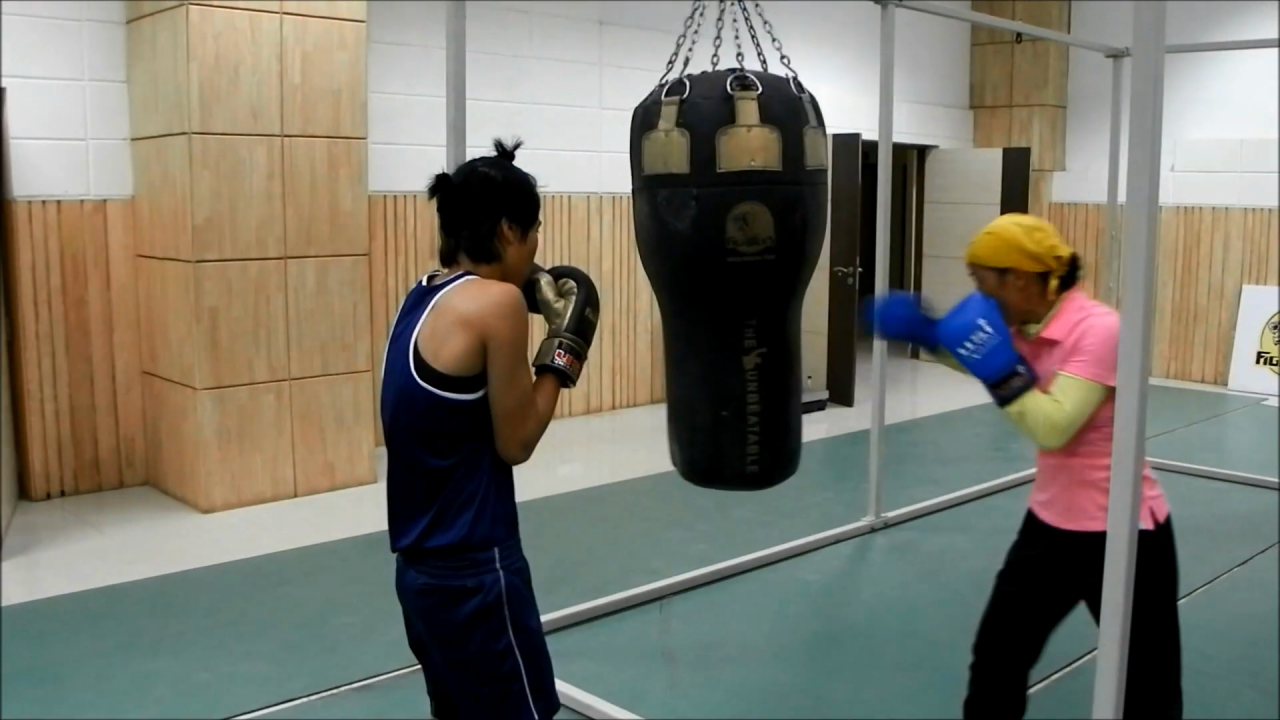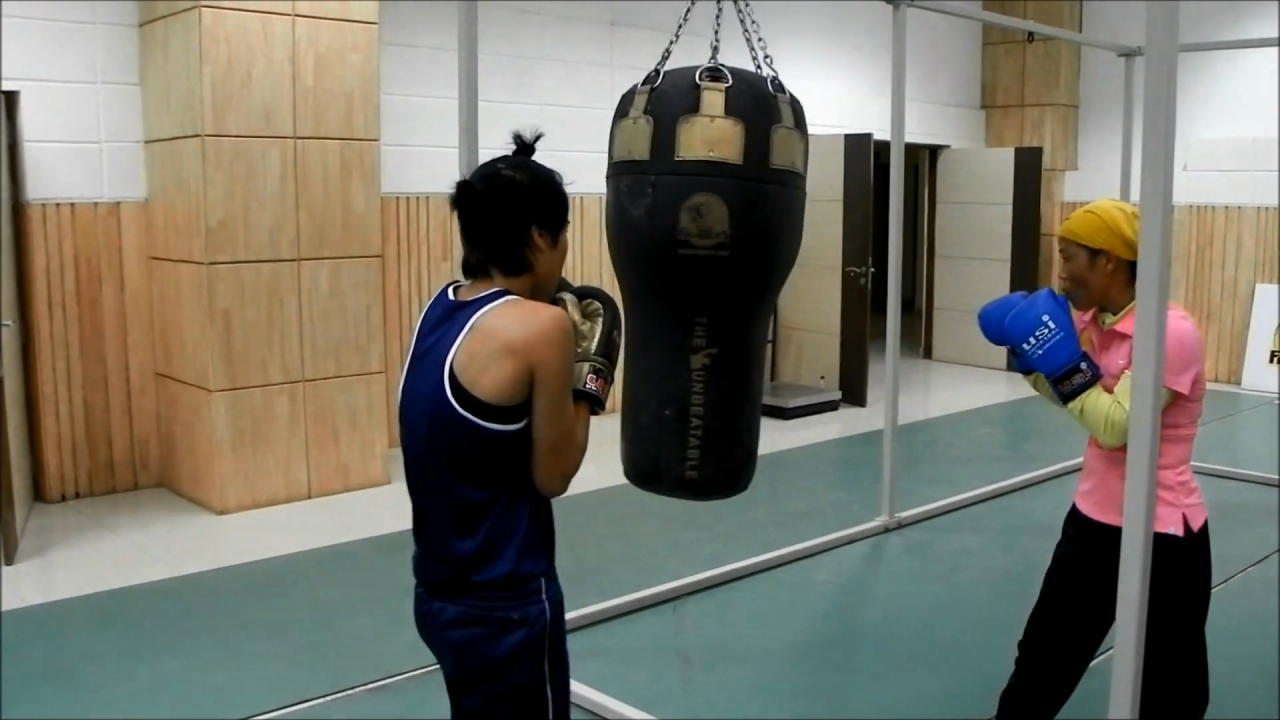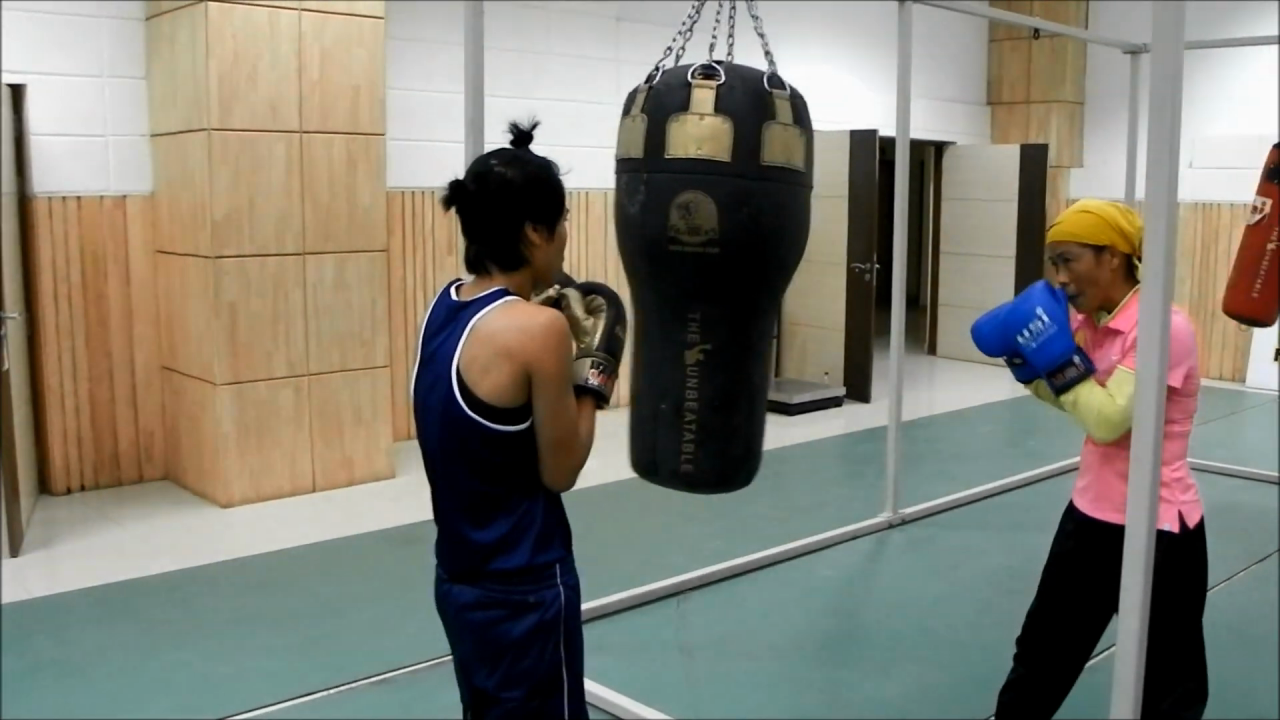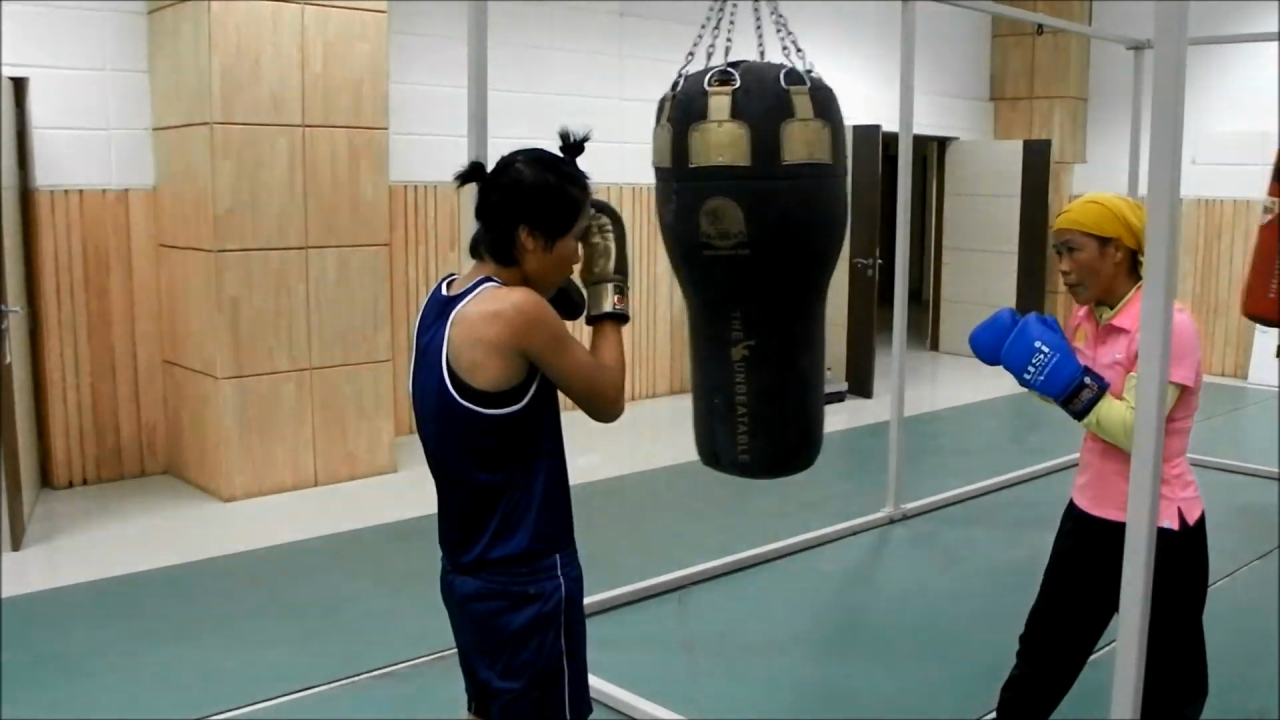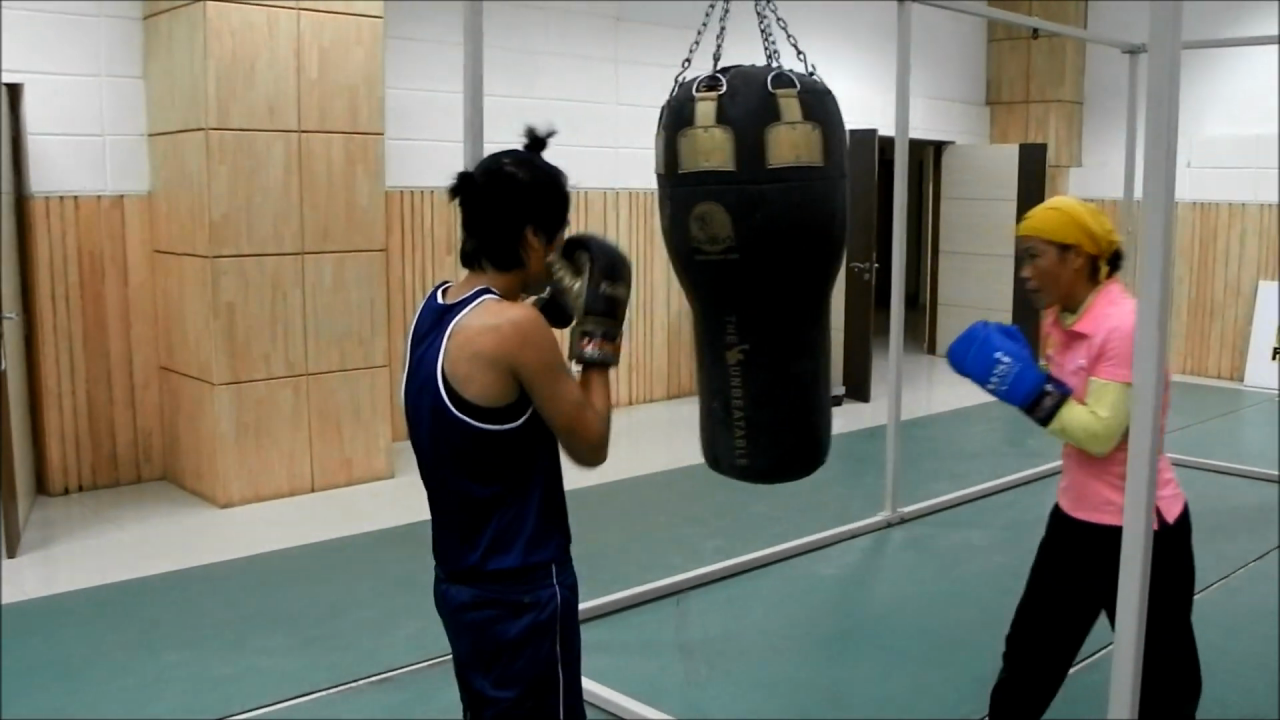
dt=0.5s
person 1, frame 1
left shoulder: (423, 297)
right shoulder: (496, 302)
right elbow: (515, 443)
right wrist: (565, 341)
left hip: (422, 565)
right hip: (474, 571)
person 1, frame 2
left shoulder: (440, 310)
right shoulder: (541, 327)
right elbow: (552, 476)
right wrist: (593, 365)
left hip: (442, 590)
right hip: (505, 603)
person 1, frame 3
left shoulder: (448, 306)
right shoulder: (536, 331)
right elbow: (559, 473)
right wrist: (592, 364)
left hip: (462, 578)
right hip: (524, 591)
person 1, frame 4
left shoulder: (444, 300)
right shoulder: (517, 311)
right elbow: (607, 401)
right wrist: (608, 288)
left hip: (470, 570)
right hip: (525, 581)
person 1, frame 5
left shoulder: (435, 309)
right shoulder: (513, 325)
right elbow: (590, 444)
right wrist: (599, 328)
left hip: (463, 578)
right hip: (521, 591)
person 2, frame 1
left shoulder: (1099, 330)
right shoulder: (1024, 327)
left elbow: (1052, 428)
left wrist: (995, 359)
right wrist: (929, 333)
right hip: (1052, 524)
right knee: (998, 656)
person 2, frame 2
left shoulder: (1172, 332)
right shoulder: (1093, 320)
left elbow: (1114, 428)
right elbow: (1065, 397)
left wrist: (1062, 355)
right wrist: (1028, 347)
left hip: (1159, 537)
right hip: (1092, 520)
right knee: (1042, 656)
person 2, frame 3
left shoulder: (1164, 325)
right shoulder: (1087, 320)
left elbow: (1107, 421)
right elbow: (1067, 399)
left wrist: (1055, 350)
right wrist: (1023, 356)
left hip: (1156, 533)
right hip: (1090, 516)
right knee: (1041, 650)
person 2, frame 4
left shoulder: (1169, 325)
right shoulder: (1087, 316)
left elbow: (1136, 431)
left wrist: (1067, 380)
right wrist: (1026, 359)
left hip: (1157, 531)
right hip: (1090, 515)
right knee: (1044, 647)
person 2, frame 5
left shoulder: (1125, 325)
right shoulder: (1058, 319)
left elbow: (1100, 434)
left wrist: (1027, 387)
right wrist: (1004, 371)
right hip: (1075, 518)
right knee: (1030, 649)
